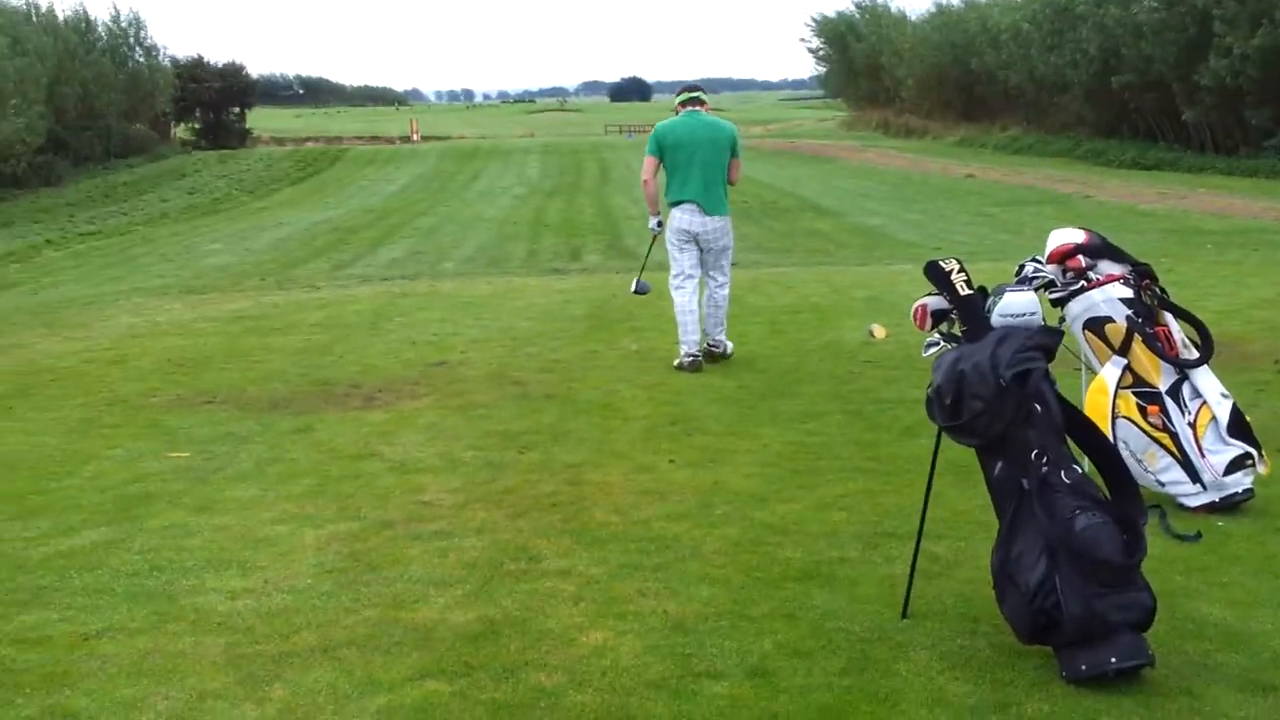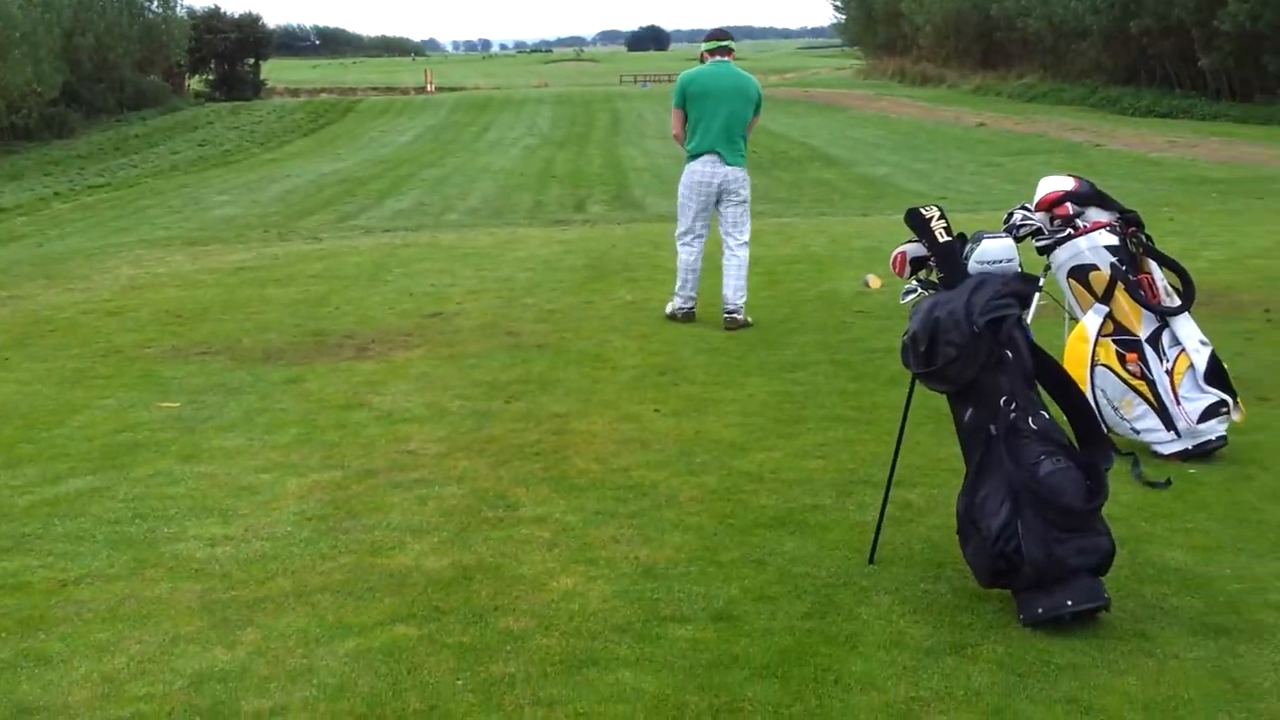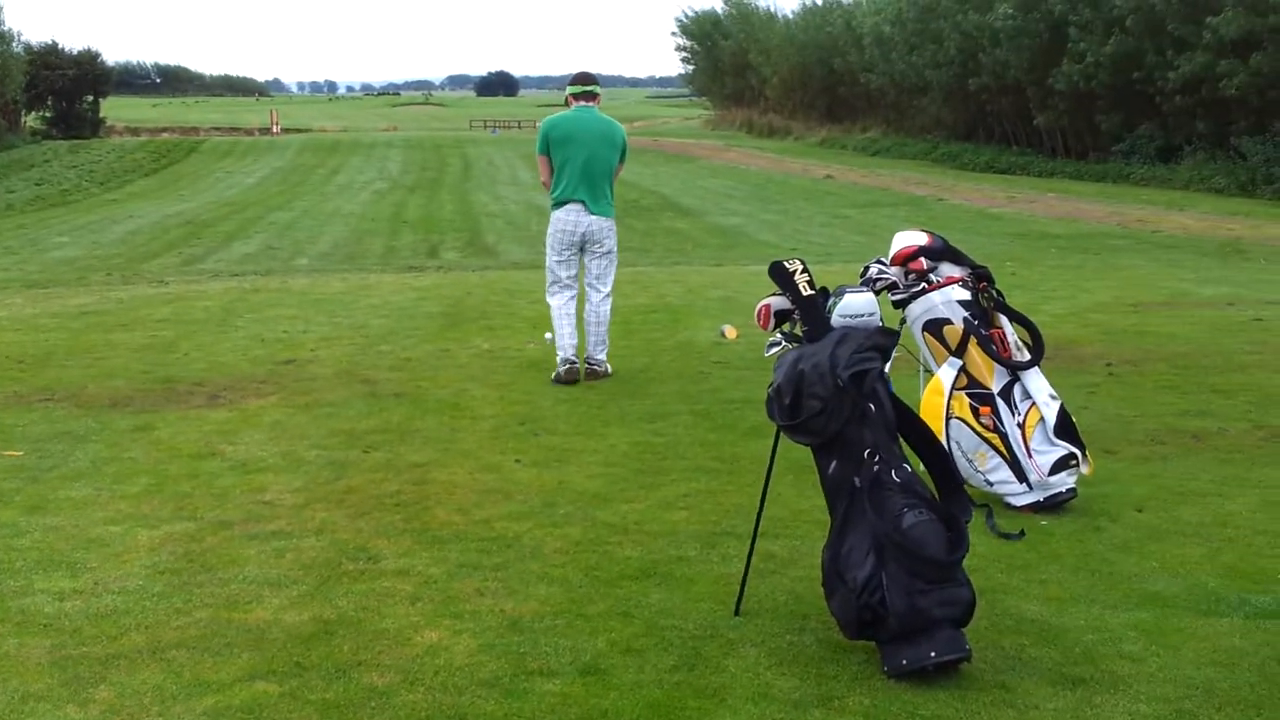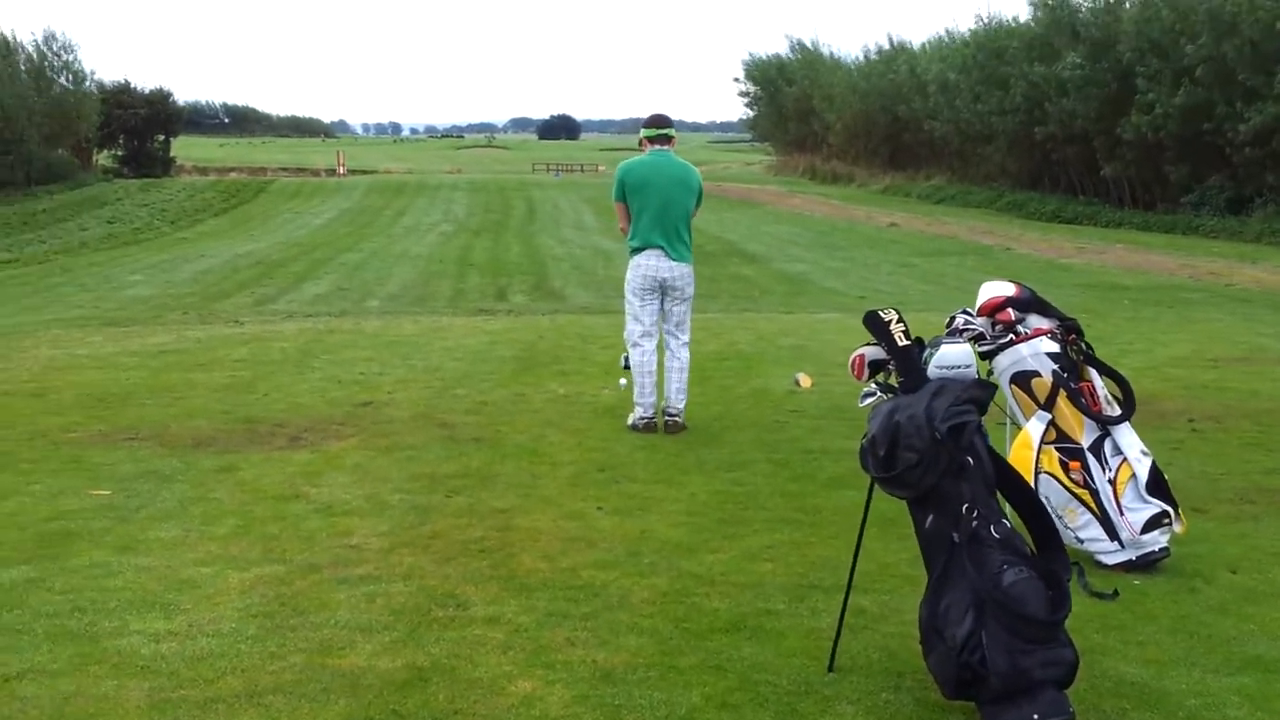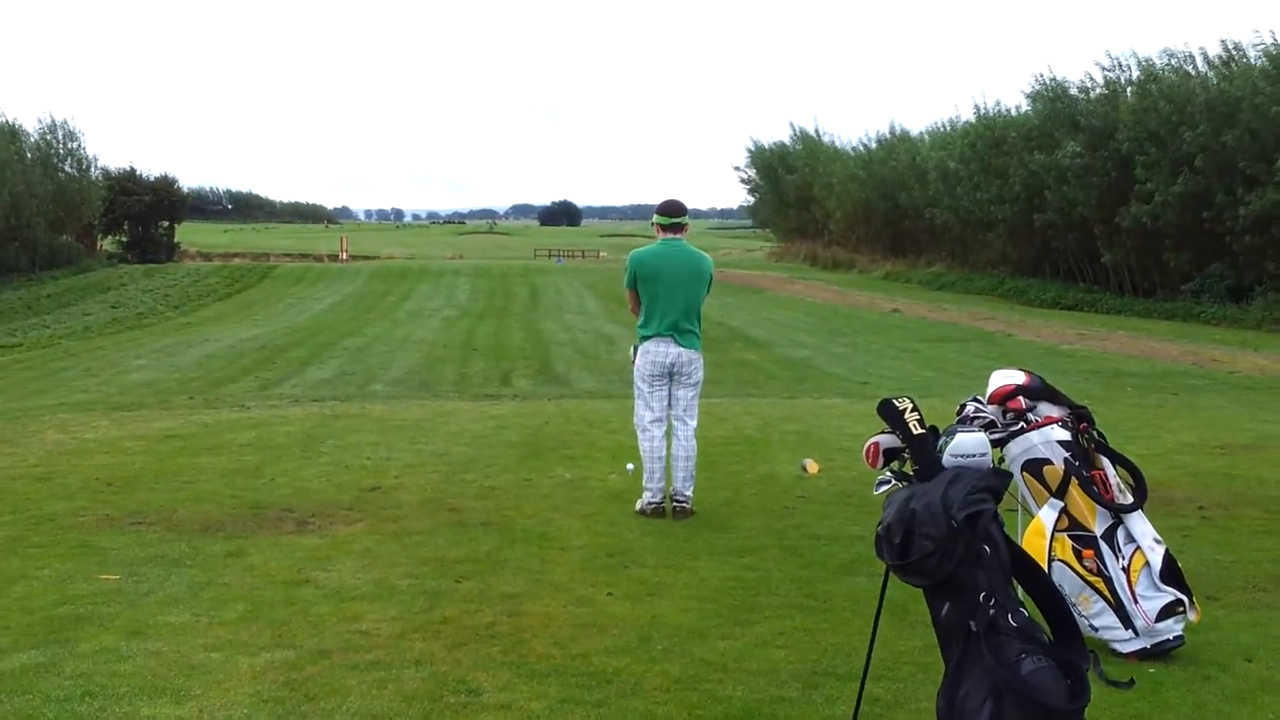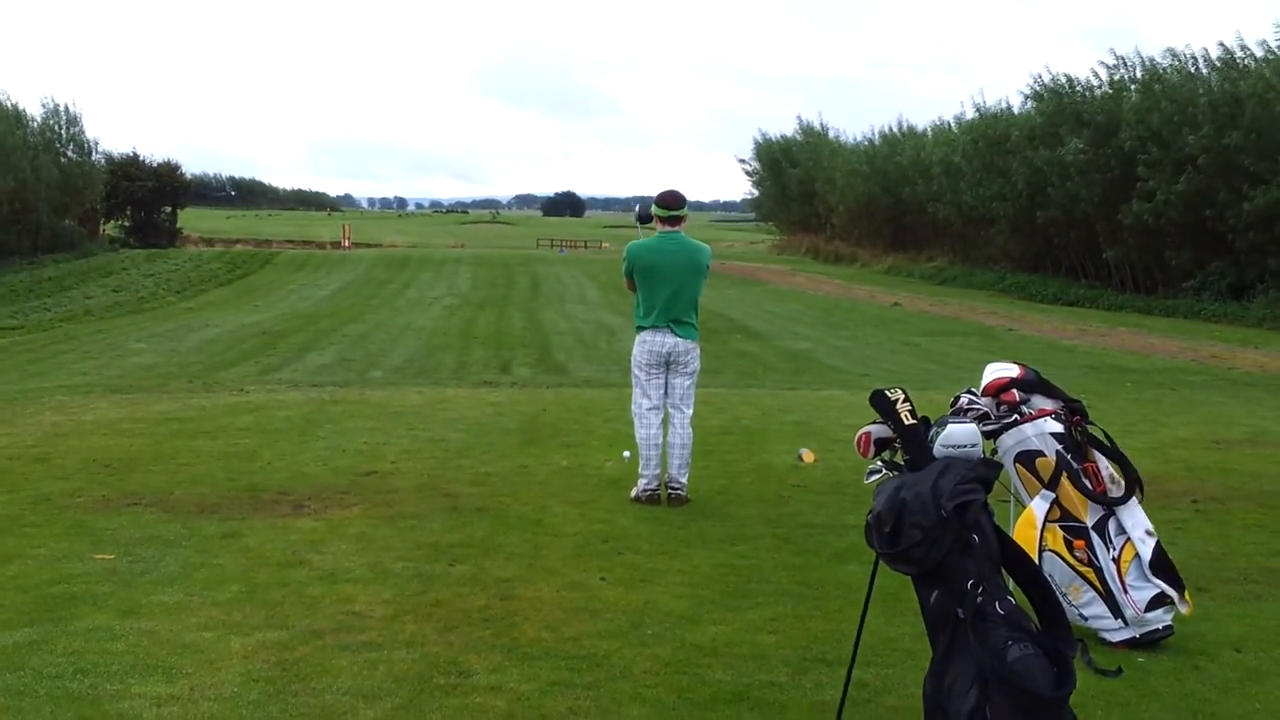
dt=0.4s
person 1, frame 1
left shoulder: (663, 130)
right shoulder: (727, 129)
left elbow: (647, 179)
right elbow: (733, 178)
left wrist: (654, 215)
left hip: (680, 217)
right hip: (717, 218)
left knee: (684, 285)
right knee: (718, 281)
left ankle: (690, 353)
right ankle: (715, 342)
person 1, frame 2
left shoulder: (688, 79)
right shoulder: (752, 84)
left elbow: (678, 132)
right elbow: (747, 131)
left hip: (699, 169)
right hip: (736, 171)
left knee: (689, 240)
right knee: (736, 243)
left ankle: (684, 305)
right ankle: (734, 311)
person 1, frame 3
left shoulder: (551, 125)
right shoulder: (616, 130)
left elbow: (546, 179)
left hip: (564, 217)
right hip: (601, 220)
left knee: (561, 291)
right knee: (599, 294)
left ankle: (568, 362)
right ankle: (596, 362)
person 1, frame 4
left shoulder: (627, 170)
right shoulder: (692, 174)
left elbow: (624, 225)
right elbow: (688, 220)
left hip: (643, 263)
right hip: (680, 265)
left knee: (642, 340)
right knee: (678, 341)
left ankle: (645, 414)
right ankle: (674, 413)
person 1, frame 5
left shoulder: (638, 258)
right shoulder: (704, 262)
left elbow: (634, 307)
left hip: (653, 350)
right hip: (689, 352)
left knee: (651, 426)
right knee: (685, 428)
left ankle: (654, 499)
right ankle: (682, 499)
person 1, frame 6
left shoulder: (636, 250)
right shoulder: (702, 253)
left hip: (649, 340)
right hip: (686, 342)
left knee: (648, 414)
right knee: (681, 416)
left ankle: (649, 486)
right ankle: (677, 486)
